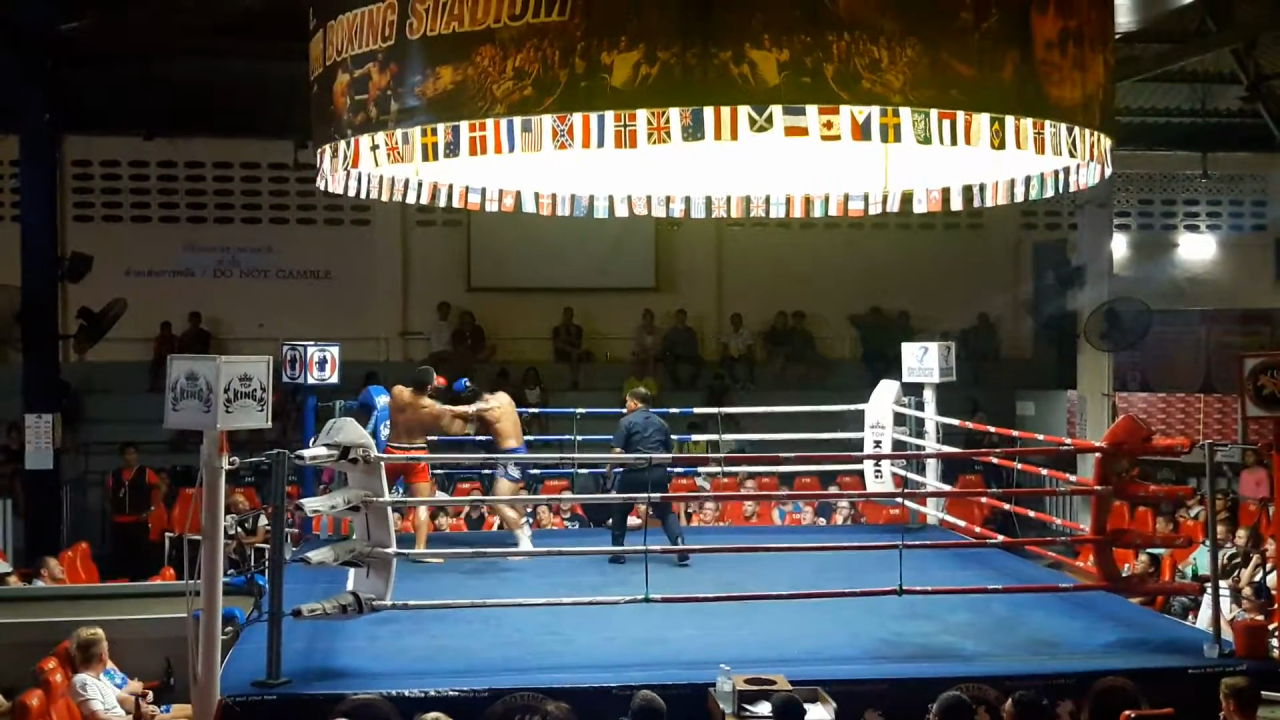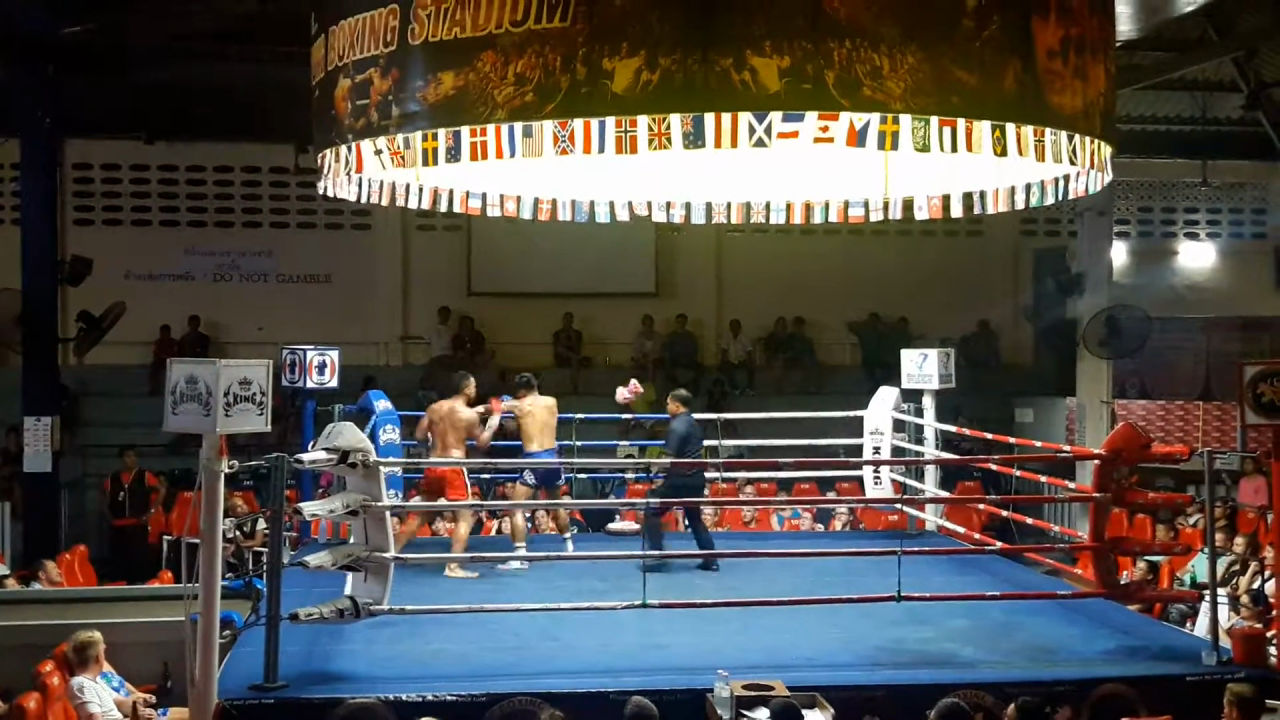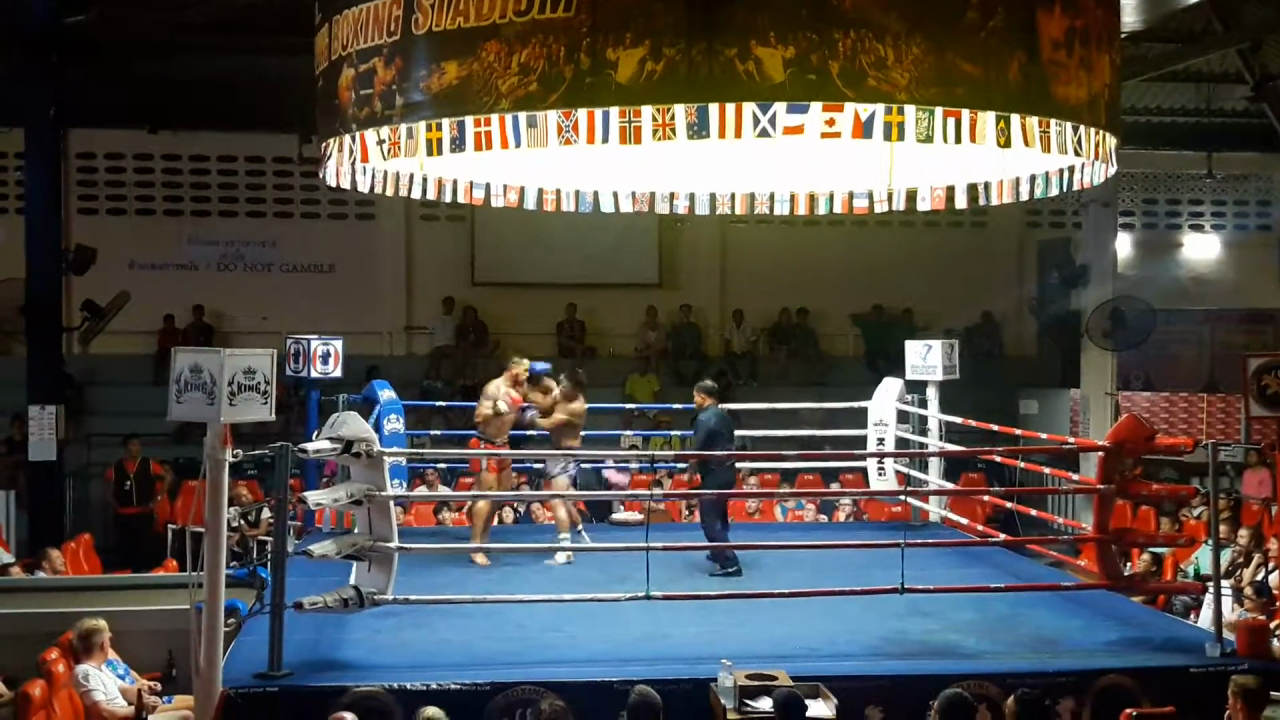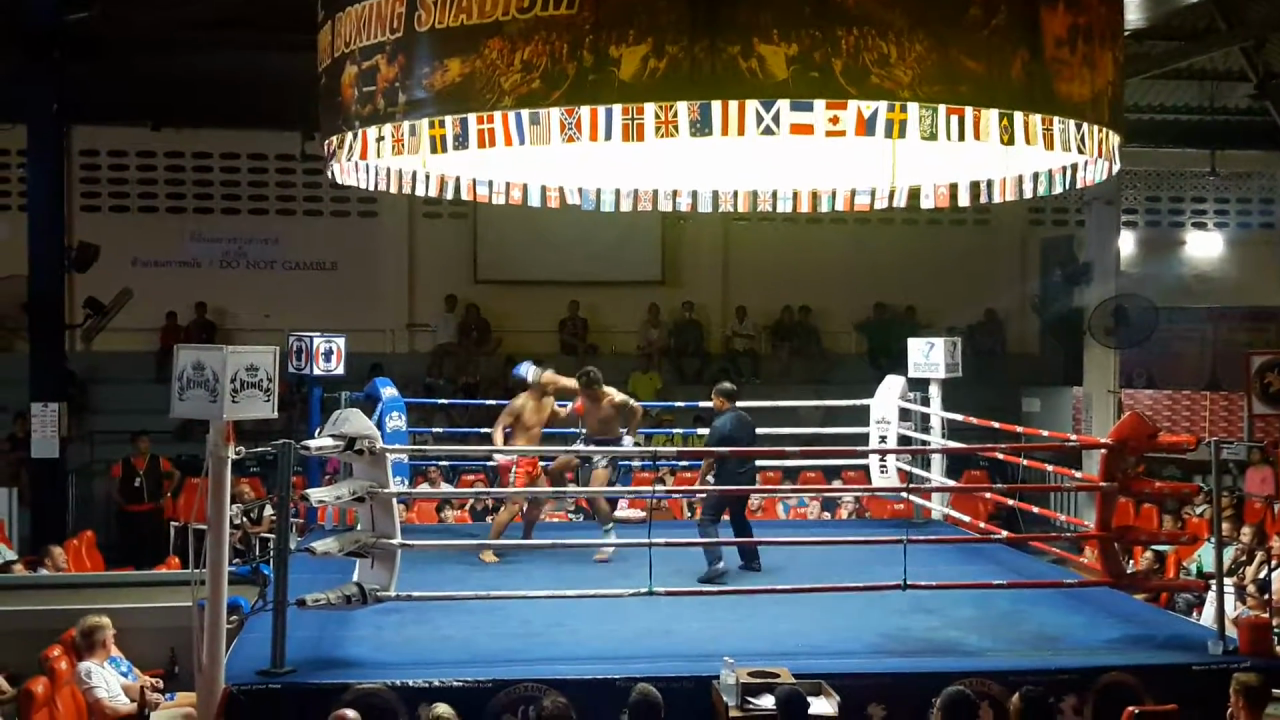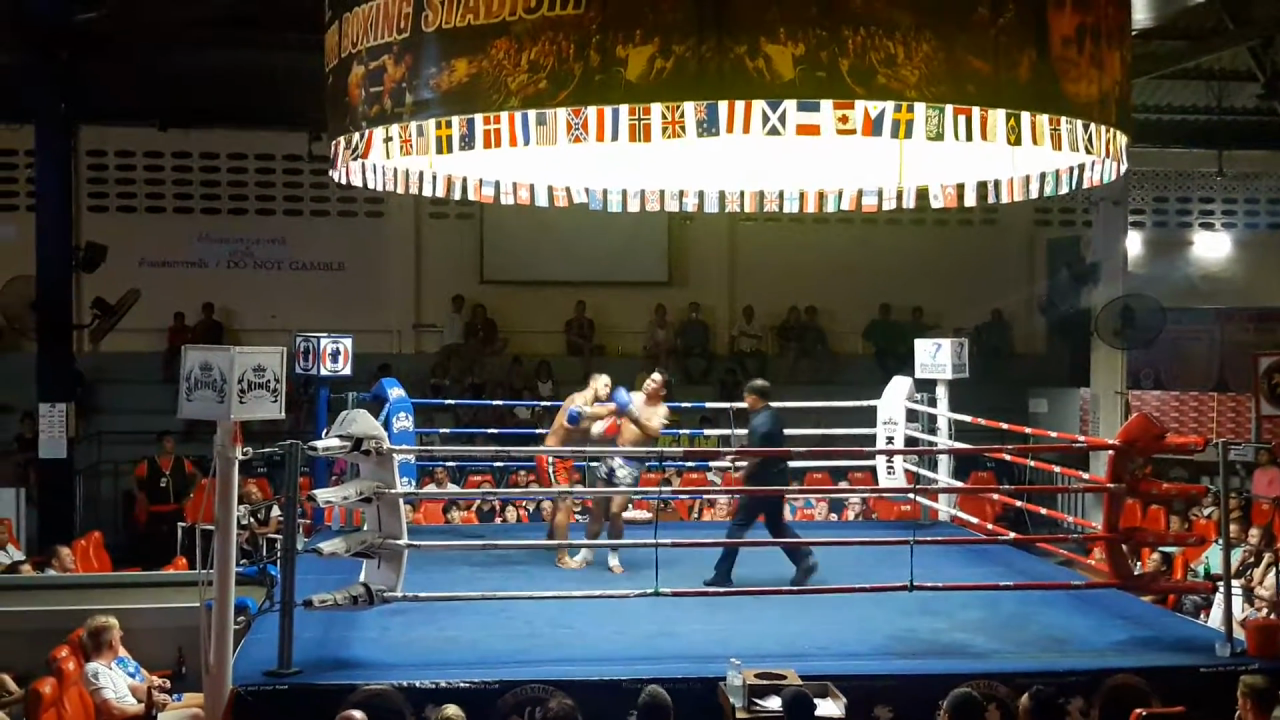
dt=0.4s
person 1, frame 1
left shoulder: (396, 392)
right shoulder: (433, 409)
right elbow: (452, 430)
right wrist: (467, 425)
left hip: (391, 452)
right hip: (415, 456)
right knee: (422, 504)
right ankle: (421, 550)
person 1, frame 2
left shoulder: (434, 408)
right shoulder: (470, 416)
left elbow: (419, 436)
right elbow: (483, 442)
right wrist: (493, 422)
left hip: (432, 467)
right hip: (453, 468)
left knee: (420, 513)
right knee: (465, 517)
left ankle: (394, 551)
right ankle: (453, 567)
person 1, frame 3
left shoulder: (520, 388)
right shoulder: (493, 388)
right elbow: (478, 417)
right wrist: (500, 408)
left hip: (502, 446)
right hip: (485, 445)
left knee: (502, 493)
right knee: (487, 494)
left ankle: (483, 539)
right ankle: (475, 546)
person 1, frame 4
left shoulder: (547, 399)
right shoulder: (520, 403)
left elbow: (561, 415)
right elbow: (498, 428)
left wrist: (567, 411)
right wrist: (500, 452)
left hip: (532, 458)
right hip: (517, 459)
left knee: (540, 498)
right knee: (514, 506)
left ankle: (526, 539)
right ankle: (486, 549)
person 1, frame 5
left shoulder: (592, 406)
right shoulder: (579, 399)
left hip: (564, 459)
right hip: (552, 458)
left knee: (563, 502)
right knee: (564, 504)
left ankle: (551, 542)
right ankle: (562, 557)
person 2, frame 1
left shoulder: (484, 407)
right shoulder: (502, 396)
left elbow: (456, 411)
left wrist: (438, 406)
left hip: (510, 457)
right hip: (518, 452)
left knee: (500, 505)
right knee: (504, 501)
left ankle: (524, 543)
right ankle: (524, 527)
person 2, frame 2
left shoulder: (519, 405)
right shoulder: (551, 402)
left hip: (535, 461)
right hip: (552, 457)
left knee: (516, 510)
right knee: (556, 505)
left ankle: (519, 558)
right ankle: (569, 547)
person 2, frame 3
left shoulder: (576, 407)
right shoulder: (561, 393)
left elbow: (546, 425)
right elbow: (544, 401)
left hip: (566, 456)
right hip: (561, 454)
left knee: (556, 502)
right knee: (563, 499)
left ankle: (564, 551)
right ankle: (582, 536)
person 2, frame 4
left shoulder: (615, 399)
right shoulder: (581, 388)
left elbow: (638, 411)
right elbow: (557, 381)
left wrist: (630, 436)
right wrist: (535, 374)
left hip: (607, 446)
right hip: (588, 441)
left knee: (595, 495)
right knee: (554, 470)
left ankle: (609, 539)
person 2, frame 5
left shoulder: (661, 410)
right shoulder: (633, 398)
left elbow: (654, 432)
right elbow: (612, 415)
left wrist: (634, 416)
right wrist: (601, 425)
left hip: (632, 463)
right hip: (613, 457)
left knee: (615, 512)
right knee: (597, 511)
left ankle: (613, 556)
right ankle: (587, 552)
person 3, frame 1
left shoulder: (627, 421)
right shoulder: (661, 423)
left elbow: (618, 451)
right elbow: (669, 451)
left hip: (634, 474)
right hip: (658, 473)
left knee: (620, 511)
right knee: (666, 512)
left ankle: (618, 552)
right ankle: (679, 548)
person 3, frame 2
left shoulder: (676, 426)
right shoulder: (694, 425)
left elbow: (671, 458)
left wrist: (661, 479)
left hip: (679, 479)
right hip: (697, 478)
left knee: (652, 513)
right knee: (694, 518)
left ankle: (657, 557)
right ankle: (710, 560)
person 3, frame 3
left shoulder: (704, 418)
right shoulder: (724, 416)
left elbow: (697, 452)
left wrist: (691, 472)
left hip: (715, 474)
right hip: (727, 471)
left knee: (710, 520)
right knee: (719, 514)
left ankle: (730, 564)
right ankle: (720, 552)
person 3, frame 4
left shoulder: (720, 424)
right shoulder: (747, 420)
left elbow: (709, 458)
left wrist: (701, 479)
left hip: (729, 479)
right hip: (747, 476)
left knee: (707, 520)
right knee: (738, 517)
left ankle: (716, 564)
right ankle: (752, 560)
person 3, frame 5
left shoulder: (759, 423)
right shoulder: (774, 417)
left elbow: (756, 457)
left wrist: (744, 473)
left hip: (763, 482)
right hip: (778, 479)
left knee: (737, 526)
right knee: (776, 524)
left ankle: (722, 575)
right ankle: (804, 561)
